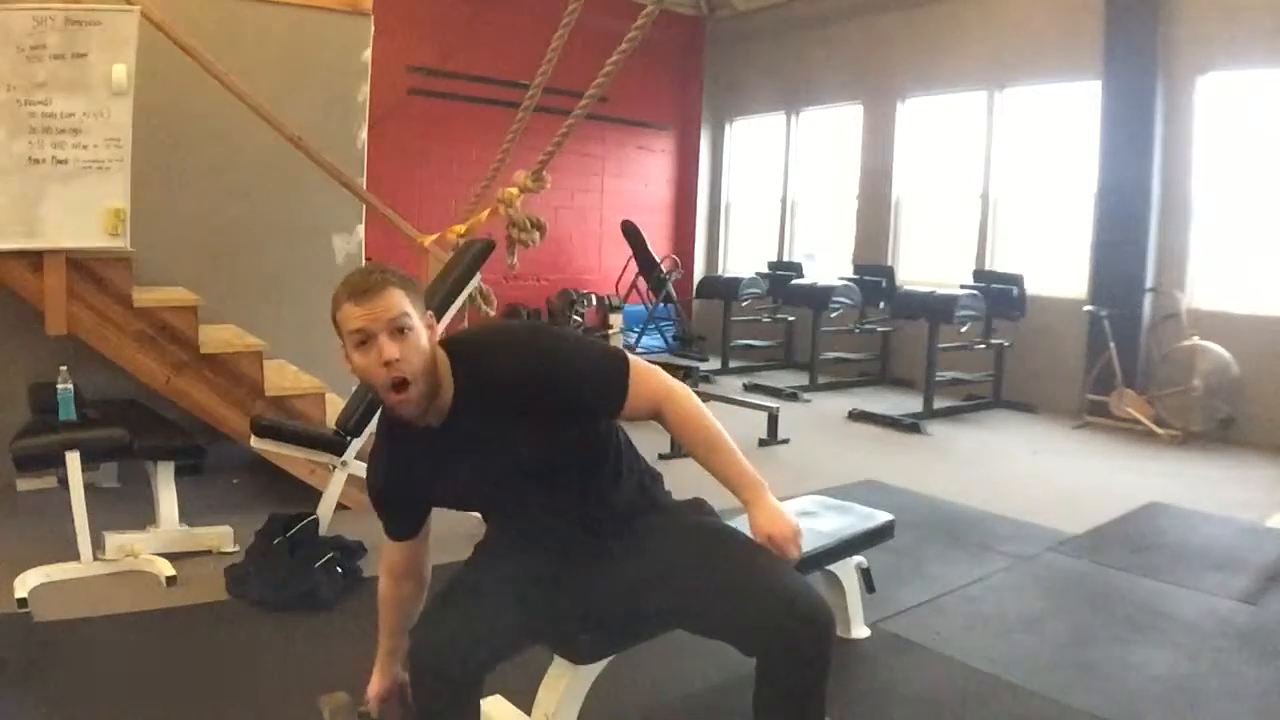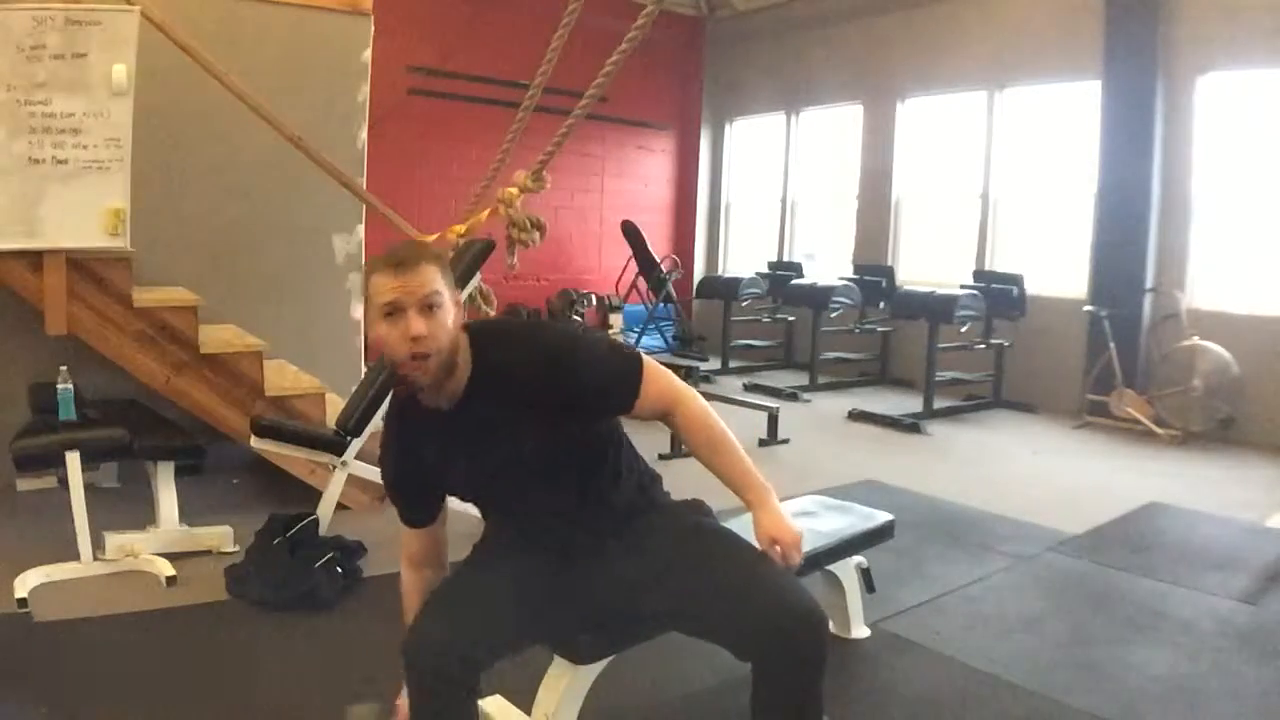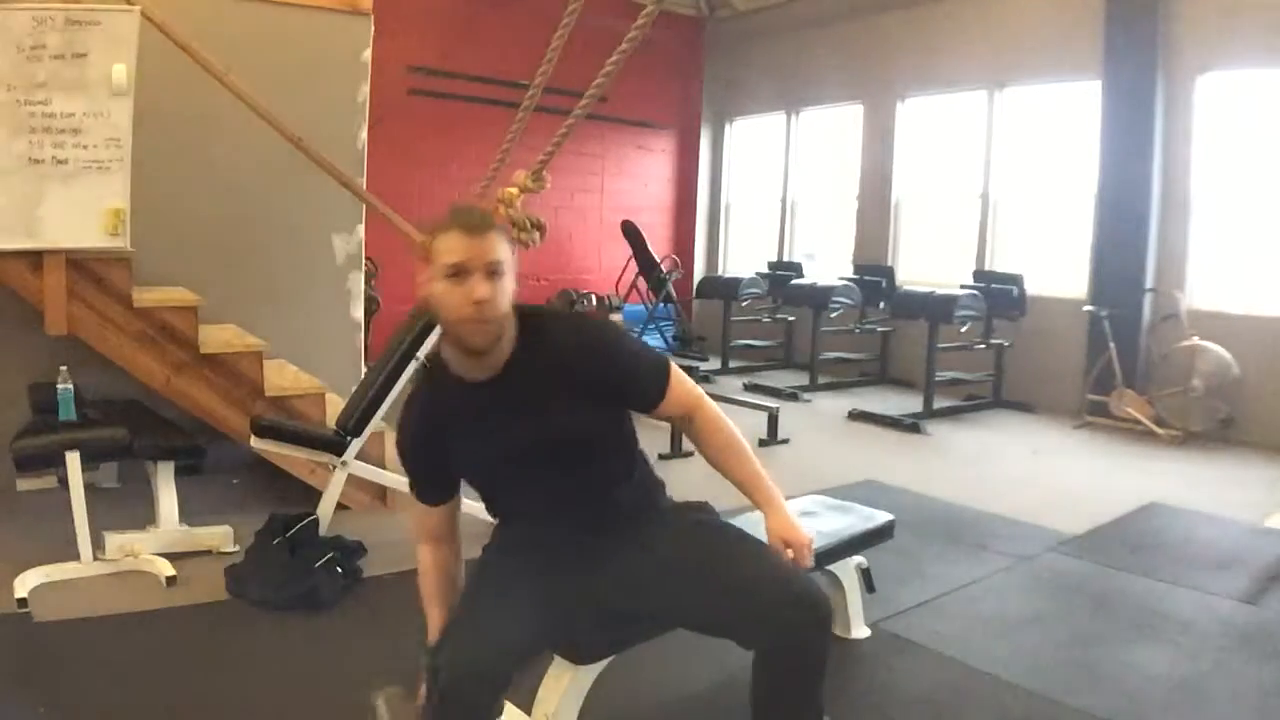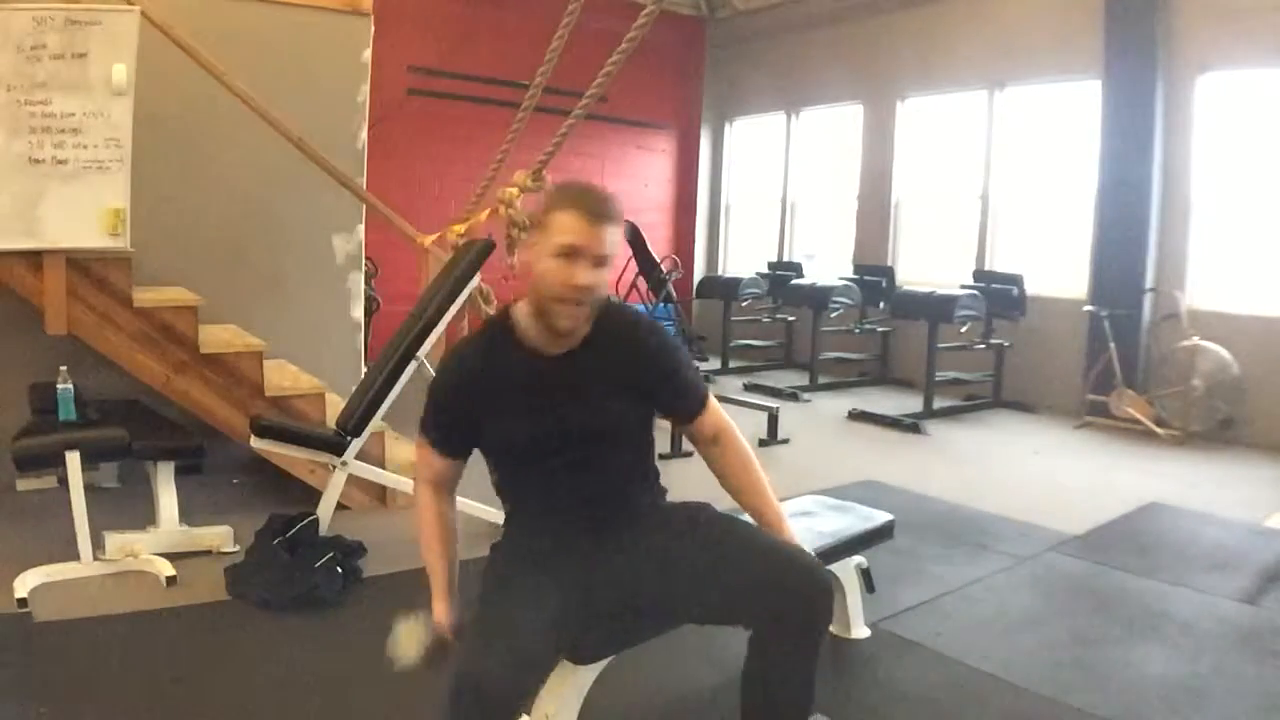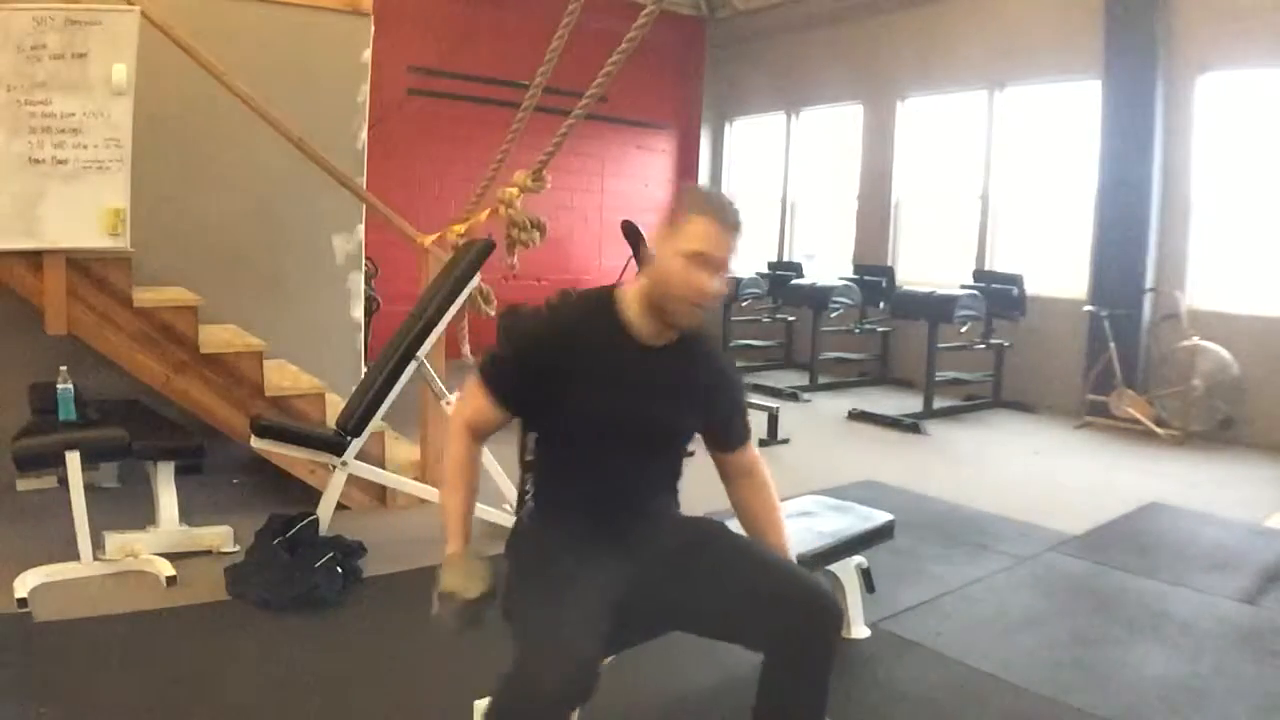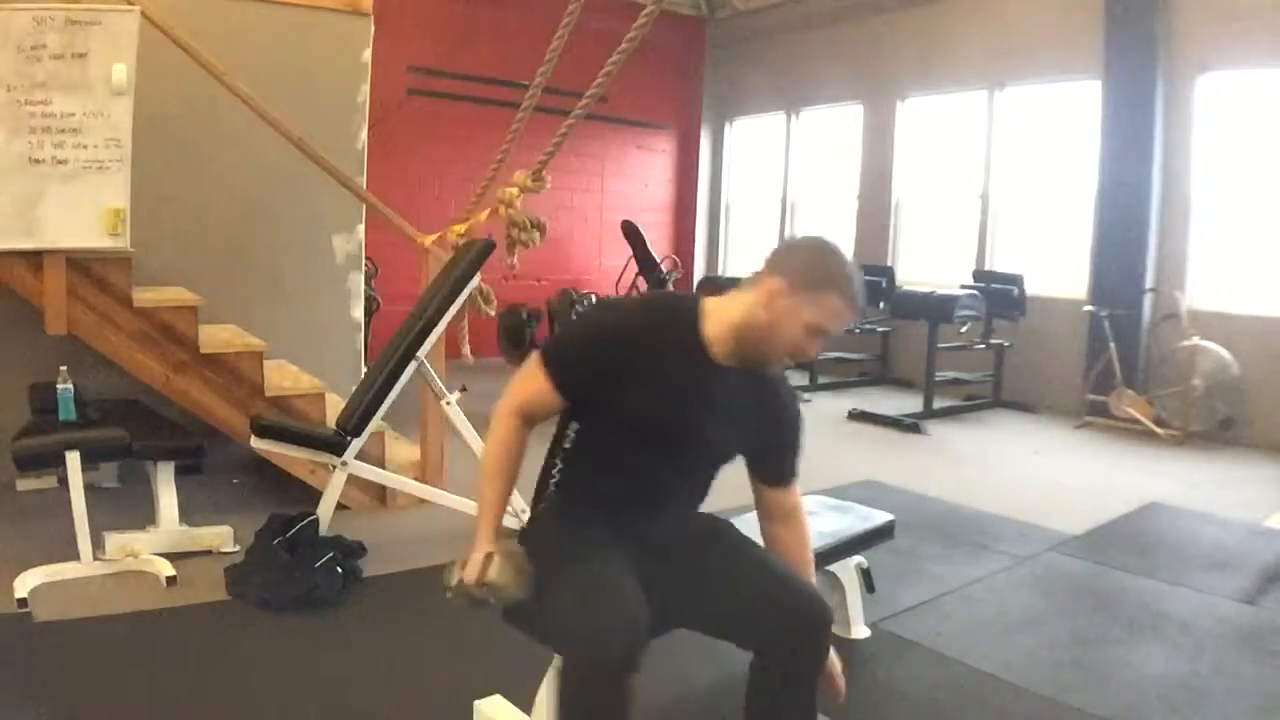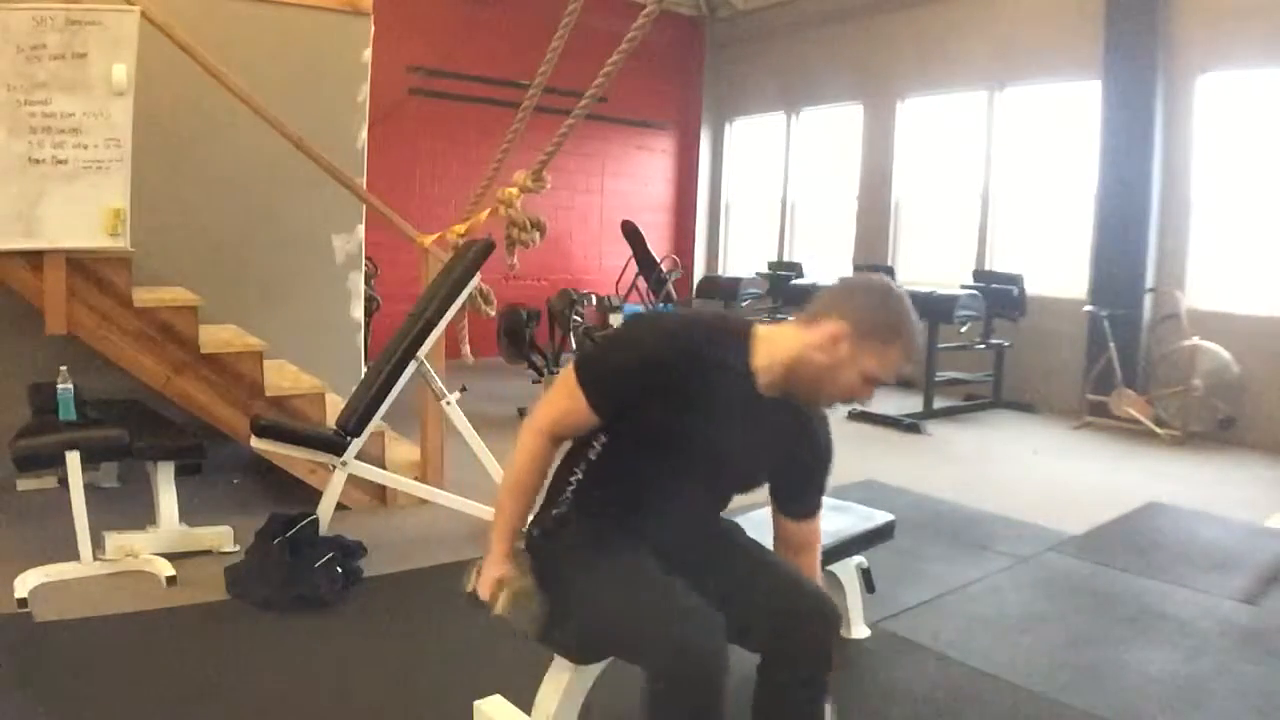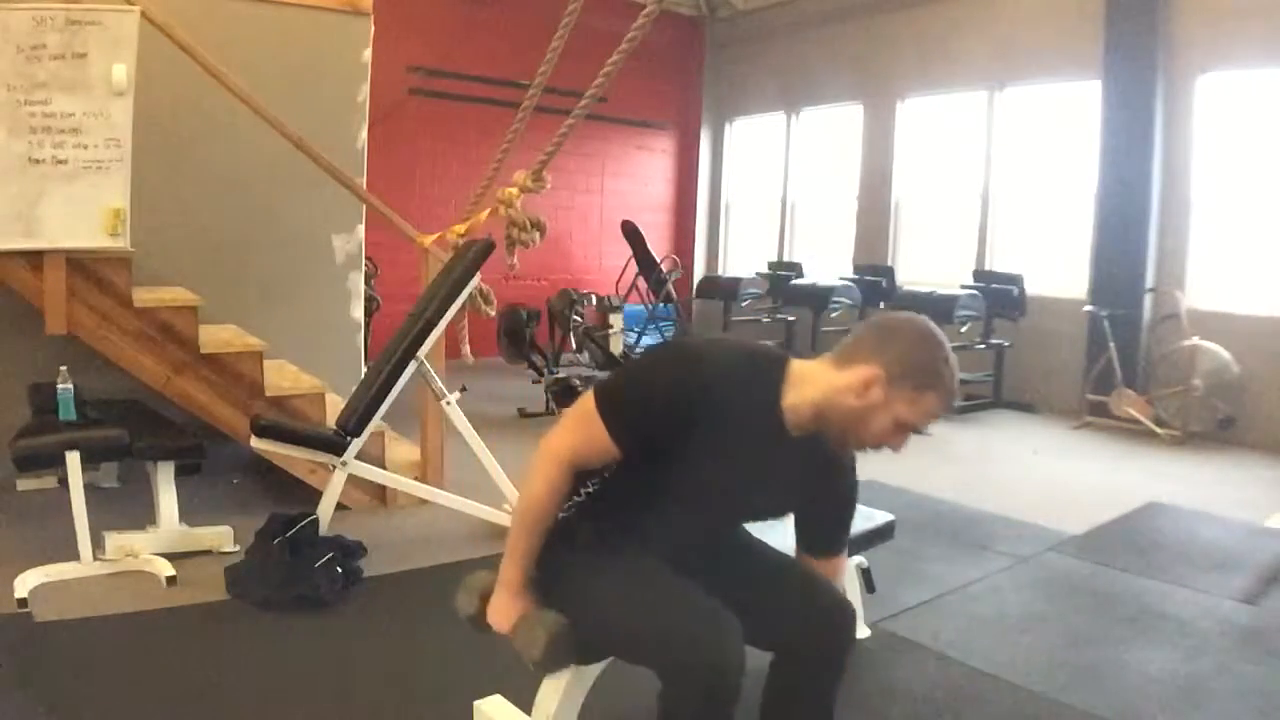
dt=0.2s
person 1, frame 1
left shoulder: (522, 359)
right shoulder: (395, 456)
left elbow: (664, 396)
right elbow: (403, 572)
left wrist: (757, 497)
right wrist: (387, 664)
left hip: (639, 527)
right hip: (530, 556)
left knee: (802, 622)
right knee: (436, 655)
person 1, frame 2
left shoulder: (540, 354)
right shoulder: (406, 440)
left elbow: (673, 400)
right elbow: (424, 561)
left wrist: (763, 502)
left hip: (638, 529)
right hip: (528, 555)
left knee: (794, 624)
right knee: (433, 651)
person 1, frame 3
left shoulder: (580, 343)
right shoulder: (428, 412)
left elbow: (692, 408)
right elbow: (436, 539)
left wrist: (773, 507)
right wrist: (441, 646)
left hip: (643, 530)
right hip: (534, 556)
left knee: (800, 607)
right knee: (461, 675)
person 1, frame 4
left shoulder: (637, 342)
right shoulder: (472, 369)
left elbow: (713, 435)
right elbow: (433, 482)
left wrist: (781, 535)
right wrist: (443, 602)
left hip: (645, 531)
right hip: (543, 552)
left knee: (803, 587)
person 1, frame 5
left shoulder: (708, 367)
right shoulder: (558, 332)
left elbow: (743, 470)
right elbow: (466, 427)
left wrist: (785, 577)
right wrist: (457, 550)
left hip: (659, 537)
right hip: (562, 543)
left knee: (811, 613)
right knee: (554, 676)
person 1, frame 6
left shoulder: (769, 398)
right shoulder: (630, 330)
left elbow: (782, 512)
right elbow: (516, 411)
left wrist: (806, 625)
right wrist: (487, 541)
left hip: (674, 535)
right hip: (577, 530)
left knee: (804, 622)
right knee: (609, 630)
person 1, frame 7
left shoulder: (803, 431)
right shoulder: (674, 346)
left elbow: (798, 545)
right elbow: (546, 427)
left wrist: (811, 682)
right wrist: (500, 555)
right hip: (585, 540)
left knee: (811, 622)
right knee: (691, 641)
person 1, frame 8
left shoulder: (828, 466)
right shoulder: (702, 376)
left elbow: (822, 580)
right elbow: (562, 452)
right wrist: (512, 586)
right hip: (590, 548)
left knee: (827, 621)
right knee: (707, 649)
